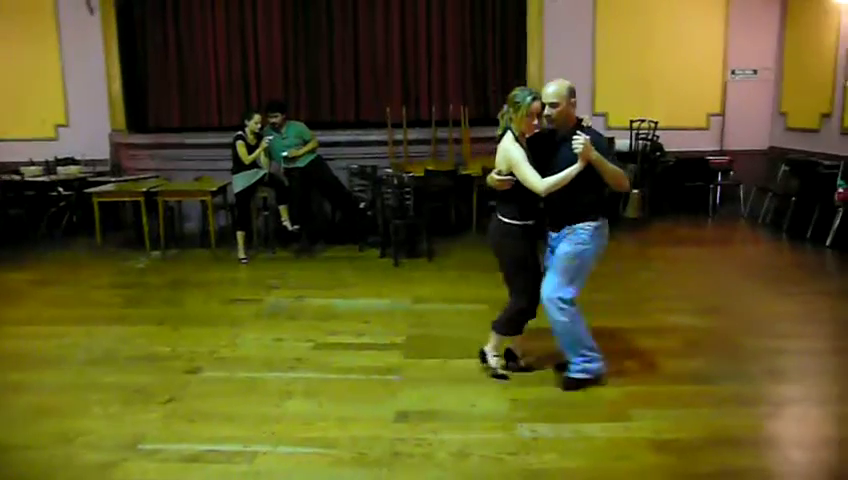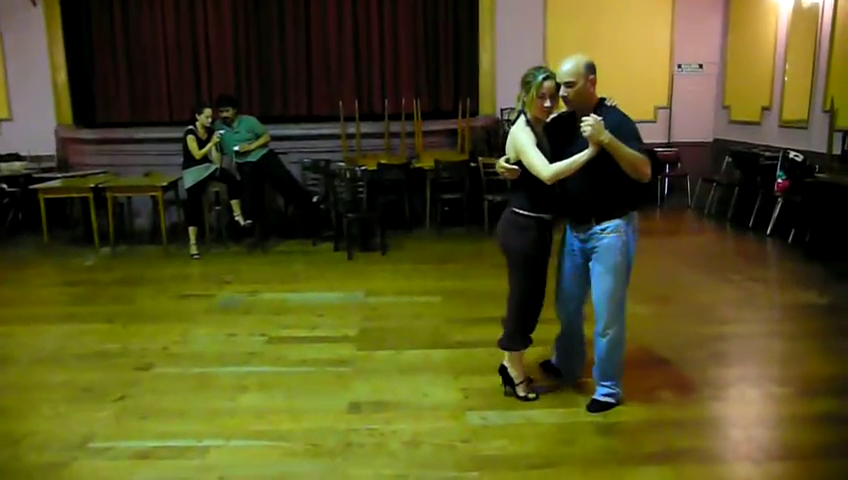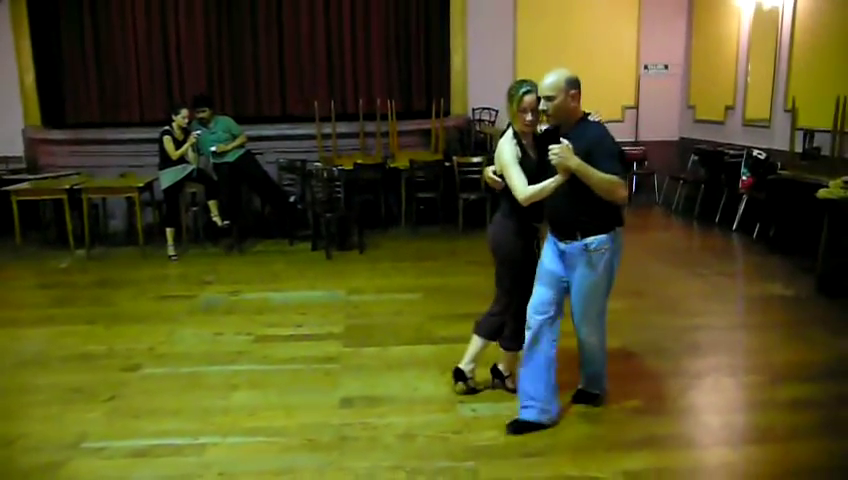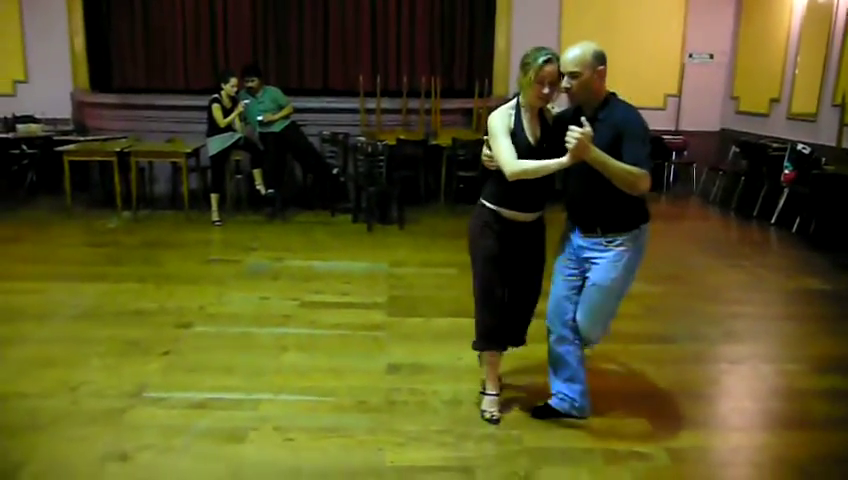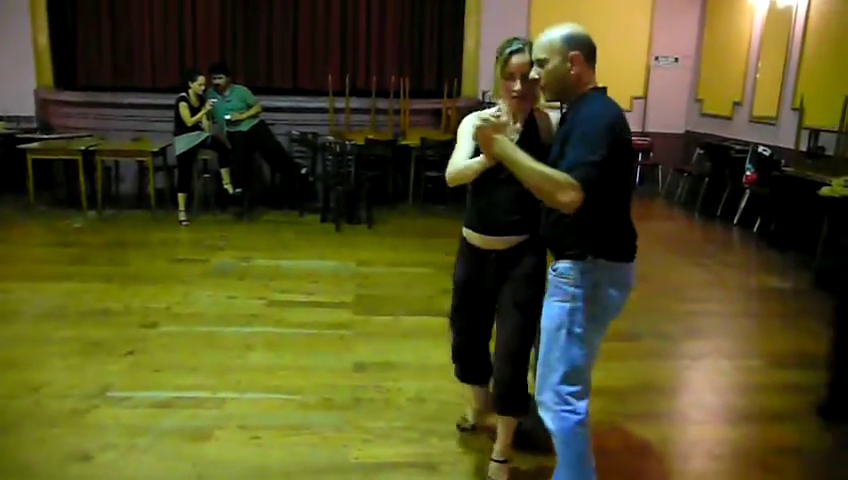
dt=1s
person 1, frame 1
left shoulder: (591, 138)
right shoulder: (543, 141)
left elbow: (622, 184)
left wrist: (592, 156)
right wrist: (497, 178)
left hip: (584, 231)
right hip: (557, 231)
left knee: (554, 295)
right knee: (559, 296)
left ankle: (587, 365)
right ankle: (583, 359)
person 1, frame 2
left shoulder: (615, 120)
right shoulder: (560, 125)
left elbow: (644, 173)
left wrist: (606, 139)
right wrist: (507, 164)
left hip: (611, 230)
right hip: (575, 229)
left knee: (608, 314)
right knee: (567, 305)
left ankle: (609, 388)
right ankle: (567, 365)
person 1, frame 3
left shoulder: (596, 137)
right shoulder: (547, 136)
left elbow: (619, 193)
left wrist: (575, 165)
left hip: (594, 244)
right hip: (556, 241)
left knee: (587, 323)
right knee: (539, 317)
left ankle: (594, 385)
right ankle: (536, 409)
person 1, frame 4
left shoulder: (626, 119)
right shoulder: (567, 118)
left elbow: (640, 183)
left wrist: (591, 153)
right wrist: (498, 157)
left hip: (617, 240)
right hip: (576, 233)
left knee: (589, 322)
right knee: (559, 317)
right ankle: (569, 398)
person 1, frame 5
left shoulder: (598, 118)
right shoulder: (580, 114)
left elbow: (568, 196)
right elbow: (554, 178)
left wrist: (502, 147)
right wrist: (501, 150)
left hip: (591, 270)
right hip: (582, 264)
left knee: (561, 393)
right knee: (556, 376)
right ankle: (539, 430)
person 2, frame 1
left shoulder: (520, 141)
right shoulder: (511, 148)
right elbow: (541, 187)
right wrist: (580, 164)
left hip: (520, 228)
right hip: (509, 231)
left knee: (530, 292)
right knee: (524, 296)
left ankle: (512, 351)
right ankle: (491, 350)
person 2, frame 2
left shoulder: (545, 127)
right shoulder: (522, 132)
right elbow: (547, 174)
right wrist: (592, 150)
left hip: (535, 224)
right hip: (521, 225)
left knee: (530, 297)
right knee: (523, 299)
left ankle: (509, 364)
right ankle: (515, 377)
person 2, frame 3
left shoulder: (538, 138)
right shoulder: (508, 146)
right elbow: (524, 195)
right wrist: (561, 176)
left hip: (519, 230)
right hip: (513, 232)
left knee: (506, 302)
right knee: (520, 303)
left ankle: (467, 367)
right ankle: (505, 370)
person 2, frame 4
left shoulder: (553, 117)
right shoulder: (501, 118)
right elbow: (512, 169)
right wrist: (566, 160)
left hip: (532, 225)
right hip: (492, 221)
left knee: (523, 304)
right knee: (490, 303)
left ankle: (491, 363)
right ankle: (490, 386)
person 2, frame 5
left shoulder: (550, 126)
right shoulder: (475, 122)
right elbow: (452, 175)
right wrist: (489, 154)
left hip: (523, 257)
right hip: (473, 251)
left knee: (511, 357)
right knee: (466, 341)
right ankle: (478, 403)
person 3, frame 1
left shoulder: (258, 136)
right shoulder: (239, 138)
left elbow: (262, 159)
right elbow: (247, 160)
right wrist: (261, 148)
left hip: (256, 171)
right hip: (242, 176)
left knee: (281, 184)
right knee: (243, 211)
left ankle: (285, 220)
right ankle: (241, 250)
person 3, frame 2
left shoulder: (209, 130)
right shoulder: (190, 132)
left elbow: (214, 157)
right elbow: (197, 155)
right wrist: (212, 143)
left hip: (207, 166)
right hip: (192, 170)
left knee: (233, 180)
right knee: (194, 206)
left ankle: (238, 215)
right ankle: (193, 244)
person 3, frame 3
left shoulder: (186, 131)
right shoulder: (166, 133)
right elbow: (174, 155)
right wrist: (189, 143)
left hip: (184, 167)
right hip: (169, 171)
left knee: (210, 181)
right knee: (172, 207)
left ankle: (215, 216)
right ankle: (170, 246)
person 3, frame 4
left shoulder: (234, 100)
right shoulder: (215, 101)
right elbow: (222, 123)
left wrist: (241, 135)
right wrist: (237, 111)
left hip: (231, 135)
right hip: (216, 139)
left knee: (256, 150)
right knee: (218, 174)
left ankle: (259, 184)
right ankle: (214, 211)
person 3, frame 5
left shoulder: (201, 98)
right shoulder: (182, 100)
right elbow: (189, 122)
left wrist: (209, 134)
right wrist: (204, 110)
left hip: (199, 134)
right hip: (184, 138)
left knee: (223, 148)
right knee: (185, 173)
left ankle: (226, 183)
right ankle: (181, 211)
person 4, frame 1
left shoulder: (297, 127)
right shoulder: (266, 133)
left elbow: (314, 142)
left wrist: (299, 152)
left hip: (311, 162)
right hip: (293, 171)
left knee: (335, 189)
right knee: (300, 206)
left ankle: (357, 216)
right ankle: (311, 236)
person 4, frame 2
left shoulder: (248, 121)
right shoulder: (218, 127)
left elbow: (267, 136)
left wrist: (251, 146)
left hip: (263, 156)
right hip: (245, 165)
left knee: (287, 183)
right knee: (252, 200)
left ankle: (312, 210)
right ankle: (263, 231)
person 4, frame 3
left shoulder: (225, 121)
right shoulder: (194, 127)
left elbow: (243, 137)
left wrist: (228, 147)
left hip: (240, 156)
right hip: (221, 165)
left knee: (263, 181)
right knee: (229, 198)
left ankle: (286, 207)
right ankle: (236, 231)
person 4, frame 4
left shoulder: (272, 92)
right shoulder: (242, 96)
left elbow: (290, 108)
left wrist: (275, 117)
left hip: (285, 126)
right hip: (267, 133)
left knee: (306, 150)
right knee: (274, 163)
left ankle: (328, 177)
right ankle: (277, 198)
person 4, frame 5
left shoulder: (241, 91)
right shoulder: (210, 95)
left elbow: (258, 107)
left wrist: (243, 116)
left hip: (253, 125)
right hip: (235, 132)
left knee: (274, 149)
right knee: (242, 161)
left ankle: (297, 177)
right ankle: (246, 196)
